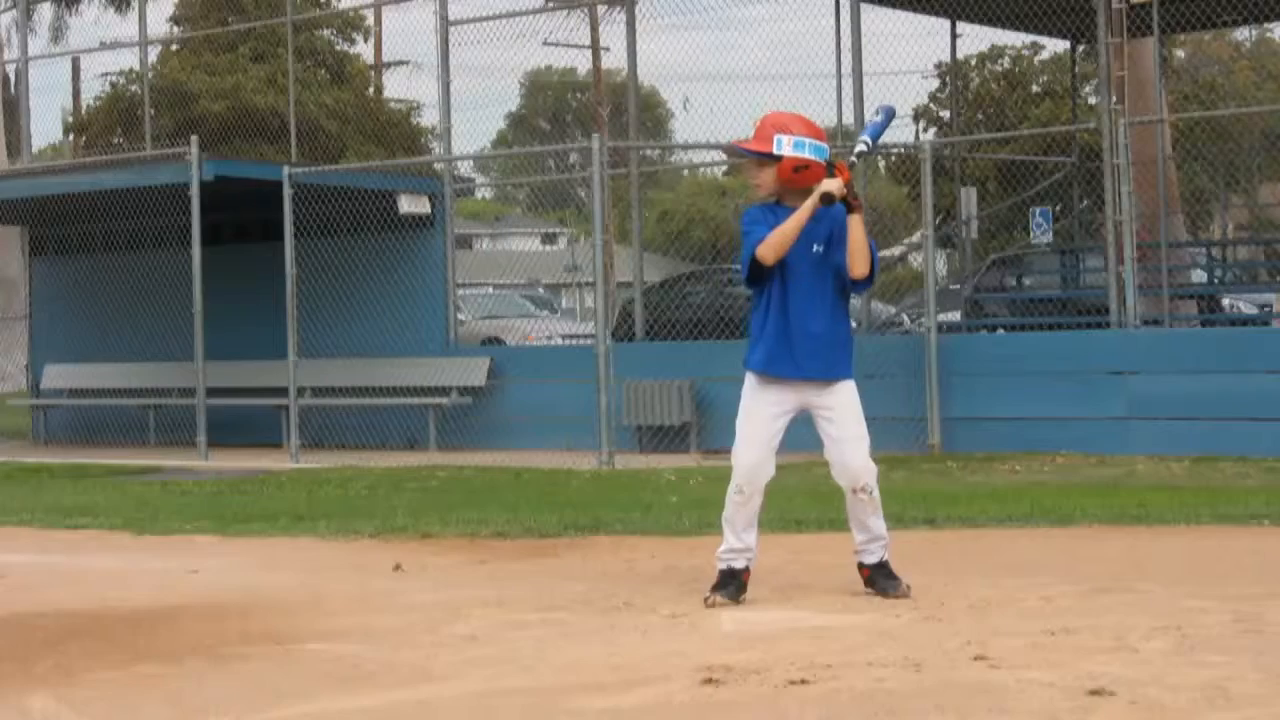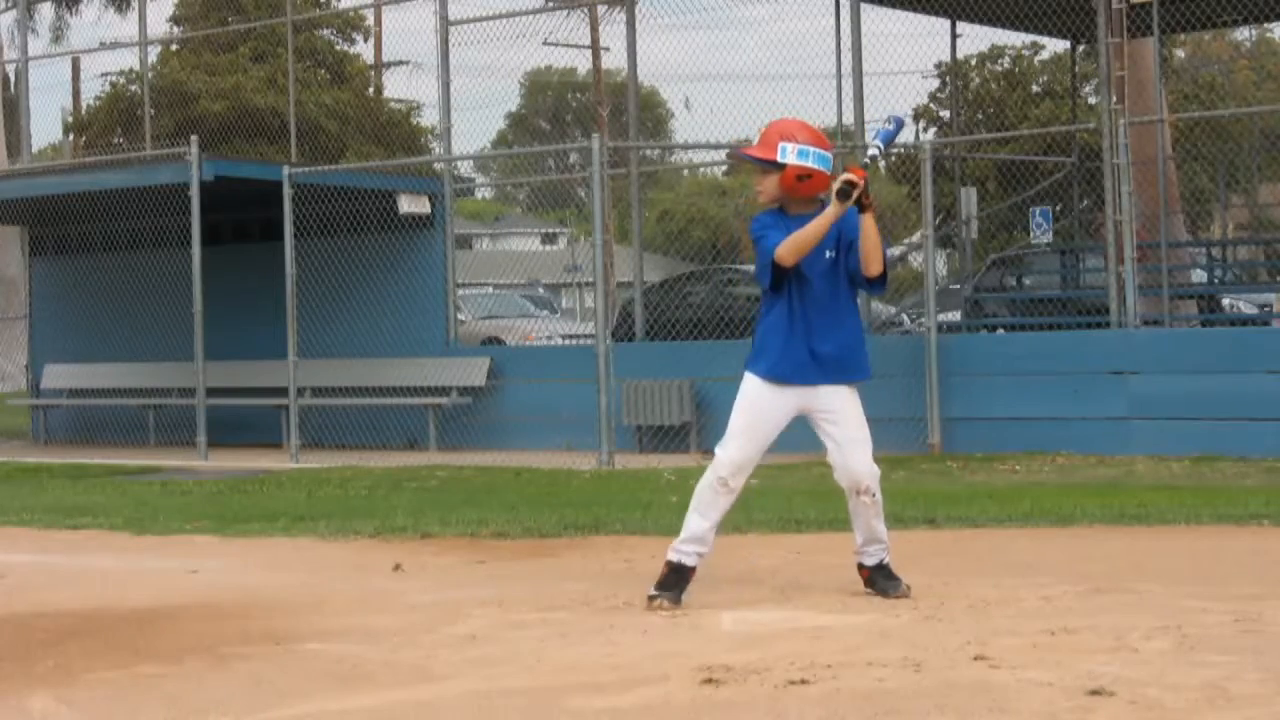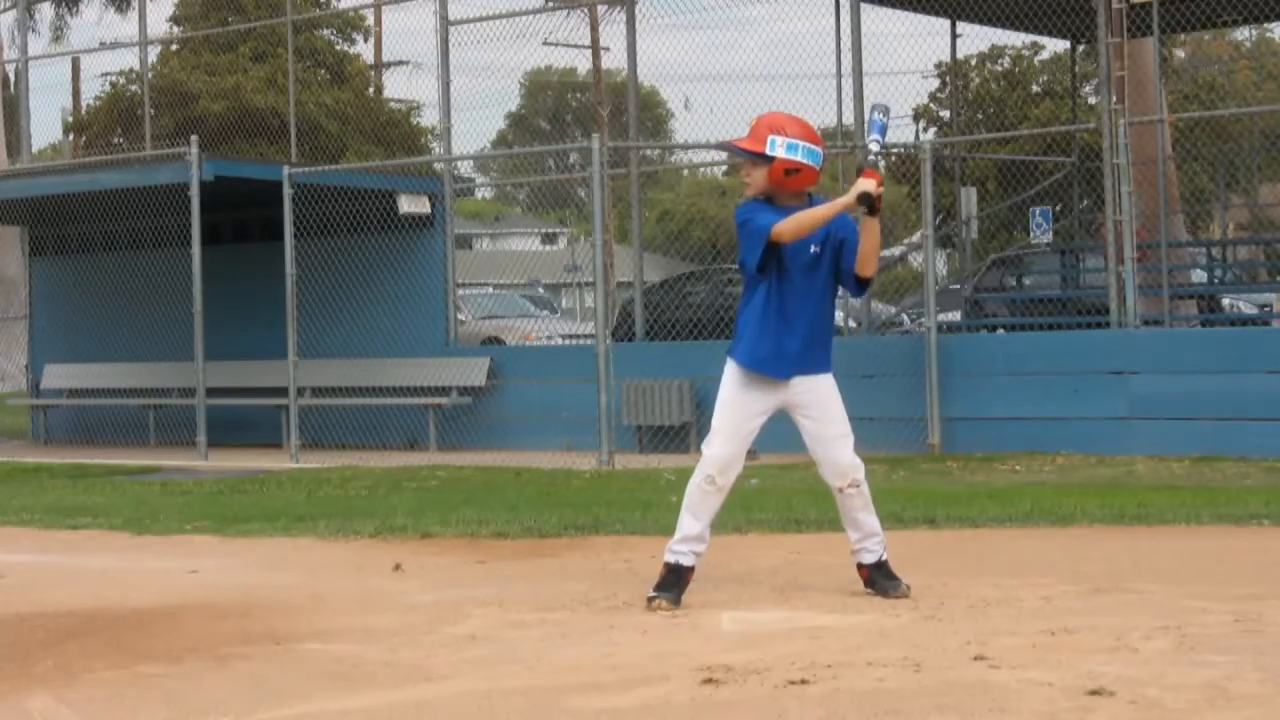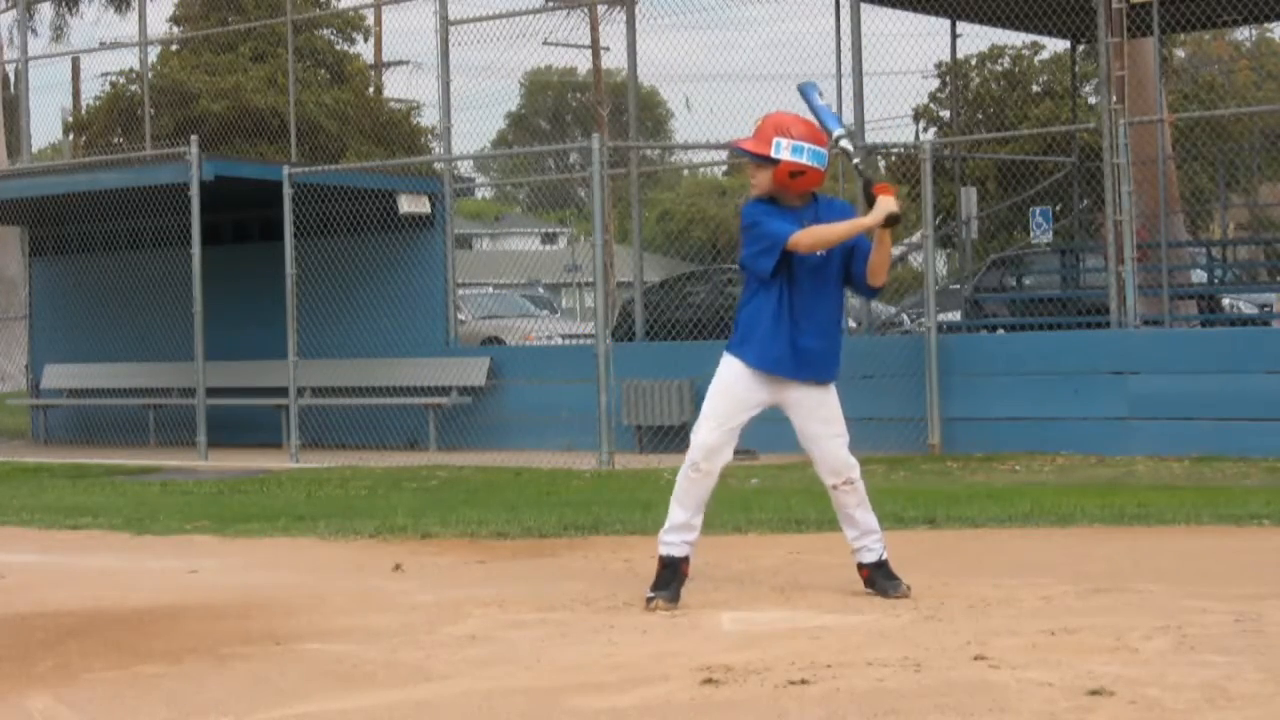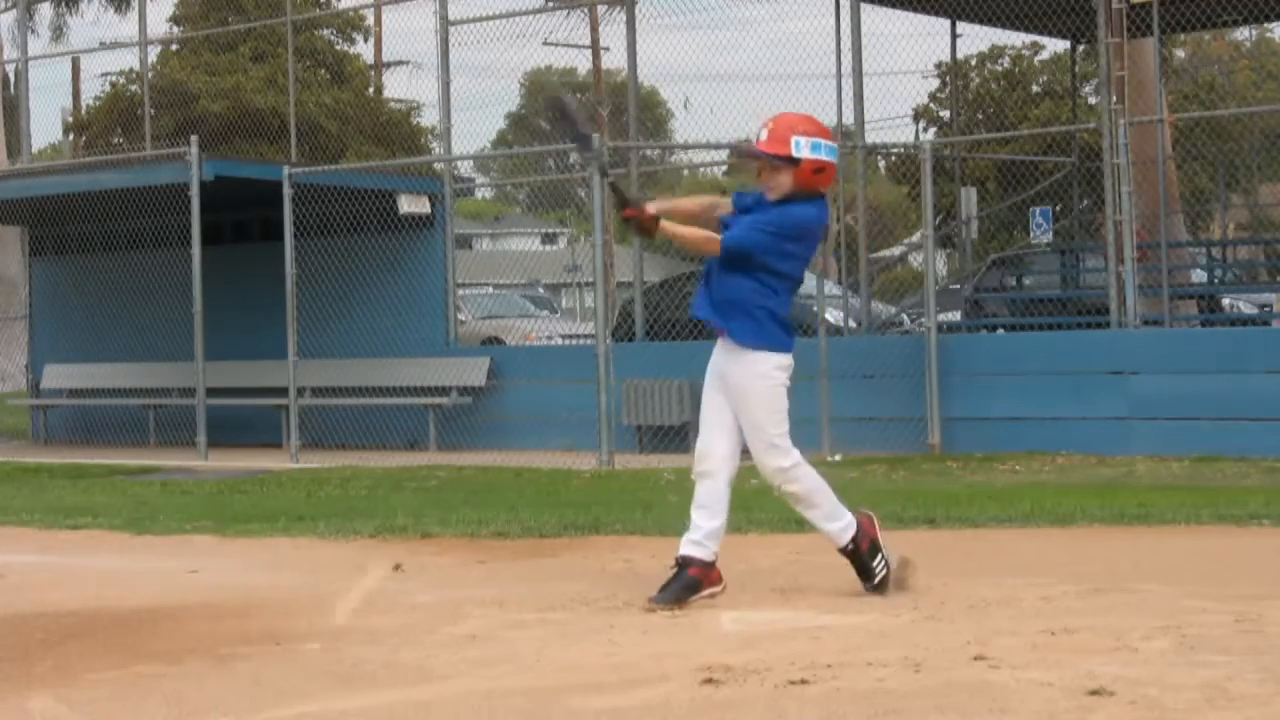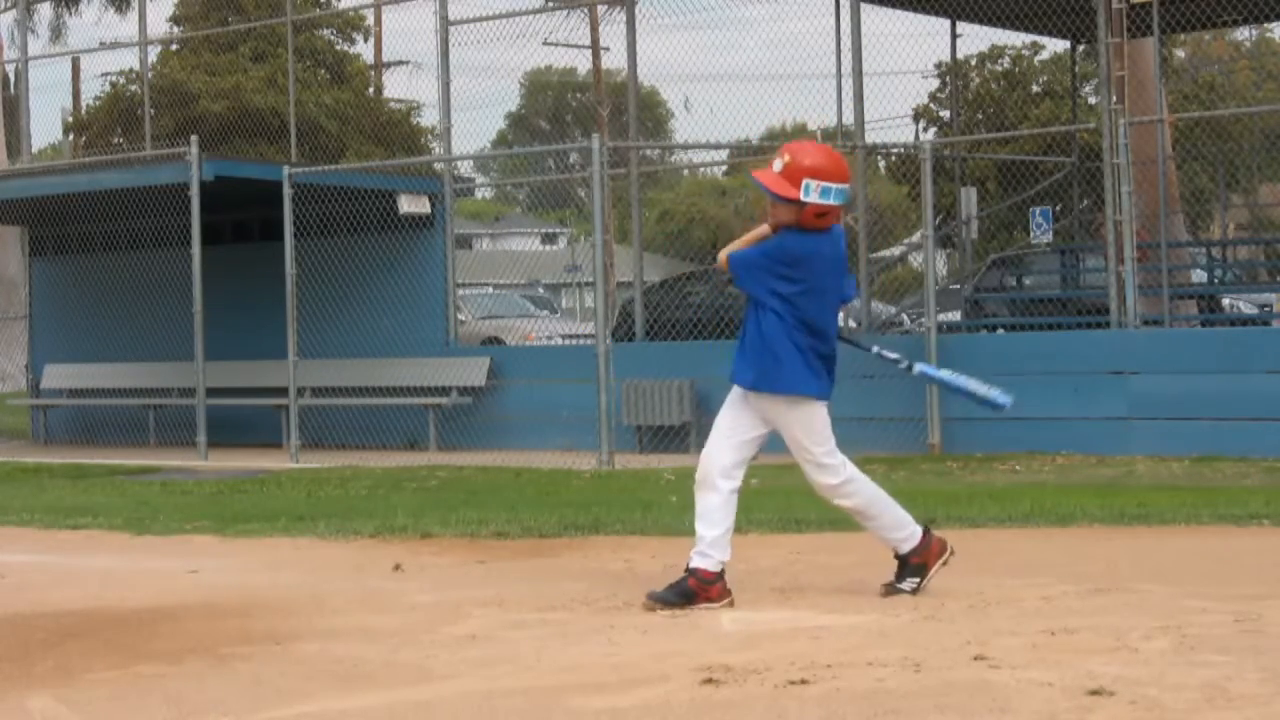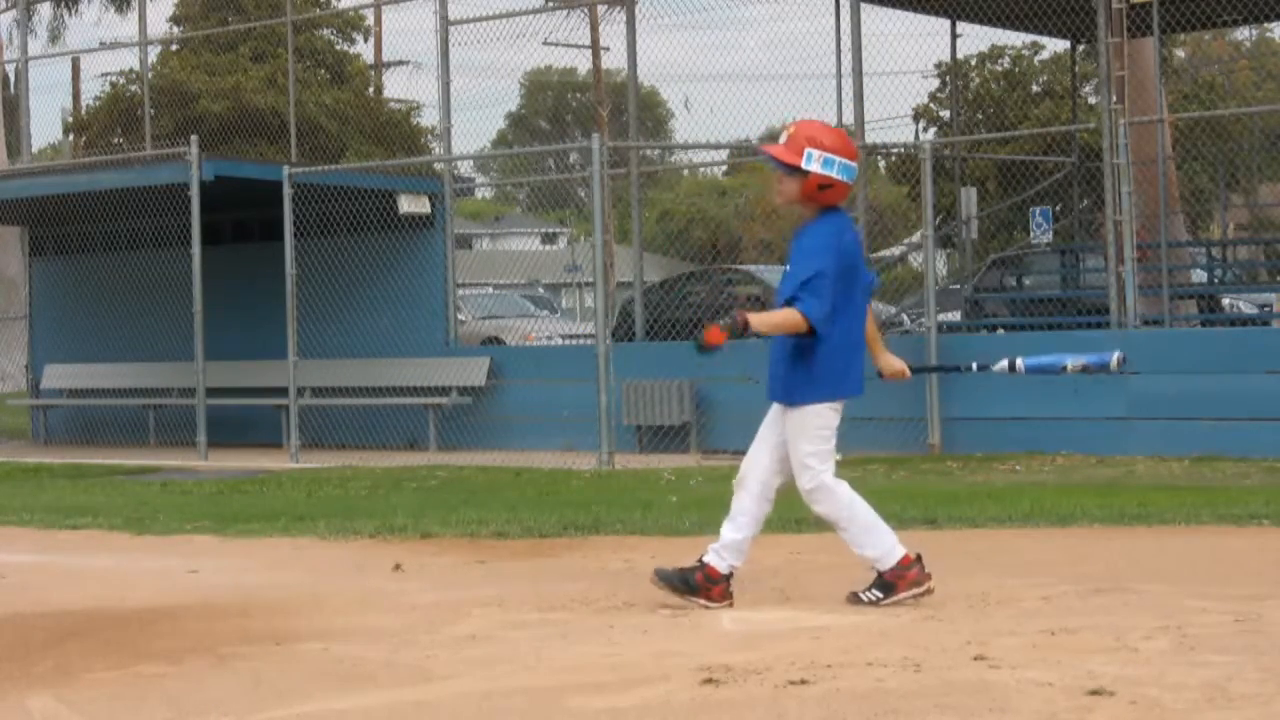
dt=0.7s
person 1, frame 1
left shoulder: (836, 219)
right shoulder: (756, 217)
left elbow: (859, 271)
right elbow: (767, 254)
left wrist: (852, 206)
right wrist: (814, 200)
left hip: (830, 370)
right hip: (769, 368)
left knee: (857, 469)
right knee: (748, 470)
left ankle: (874, 562)
right ankle: (733, 567)
person 1, frame 2
left shoulder: (847, 223)
right shoulder: (765, 224)
left elbow: (873, 270)
right elbow: (787, 256)
left wrist: (863, 207)
right wrist: (836, 208)
left hip: (834, 374)
right hip: (771, 372)
left knee: (860, 472)
right knee: (729, 464)
left ankle: (874, 562)
right ankle: (681, 562)
person 1, frame 3
left shoulder: (832, 217)
right shoulder: (750, 214)
left elbow: (863, 272)
right elbow: (787, 231)
left wrist: (871, 212)
right wrist: (849, 199)
left hip: (811, 371)
right hip: (751, 367)
left knee: (844, 468)
right knee: (716, 464)
left ankle: (873, 562)
right ankle: (677, 566)
person 1, frame 4
left shoulder: (837, 213)
right shoulder: (756, 215)
left elbow: (873, 280)
right elbow: (803, 242)
left wrist: (884, 227)
right wrist: (870, 220)
left hip: (812, 368)
right hip: (748, 361)
left knee: (839, 466)
right knee: (704, 453)
left ankle: (873, 561)
right ankle: (673, 559)
person 1, frame 5
left shoulder: (803, 216)
right shoulder: (772, 200)
left elbow: (718, 243)
right elbow: (717, 207)
left wrist: (655, 228)
right wrist: (663, 207)
left hip: (759, 350)
right hip: (730, 345)
left knee: (776, 459)
right knee: (712, 457)
left ankle: (855, 535)
right ankle: (699, 563)
person 1, frame 6
left shoulder: (792, 248)
right shoulder: (826, 235)
left elbow: (726, 261)
right elbow: (842, 294)
left wrist: (767, 228)
left hip: (793, 383)
right hip: (756, 378)
left knee: (831, 476)
right knee: (715, 467)
left ankle: (919, 546)
right ankle: (706, 574)
person 1, frame 7
left shoulder: (824, 239)
right shoulder: (826, 230)
left elbow: (808, 316)
right elbow: (858, 294)
left wrist: (746, 322)
right wrist: (879, 353)
left hip: (816, 376)
right hip: (803, 376)
left knee: (816, 481)
right knee: (758, 474)
left ankle: (901, 568)
right ankle: (714, 574)
